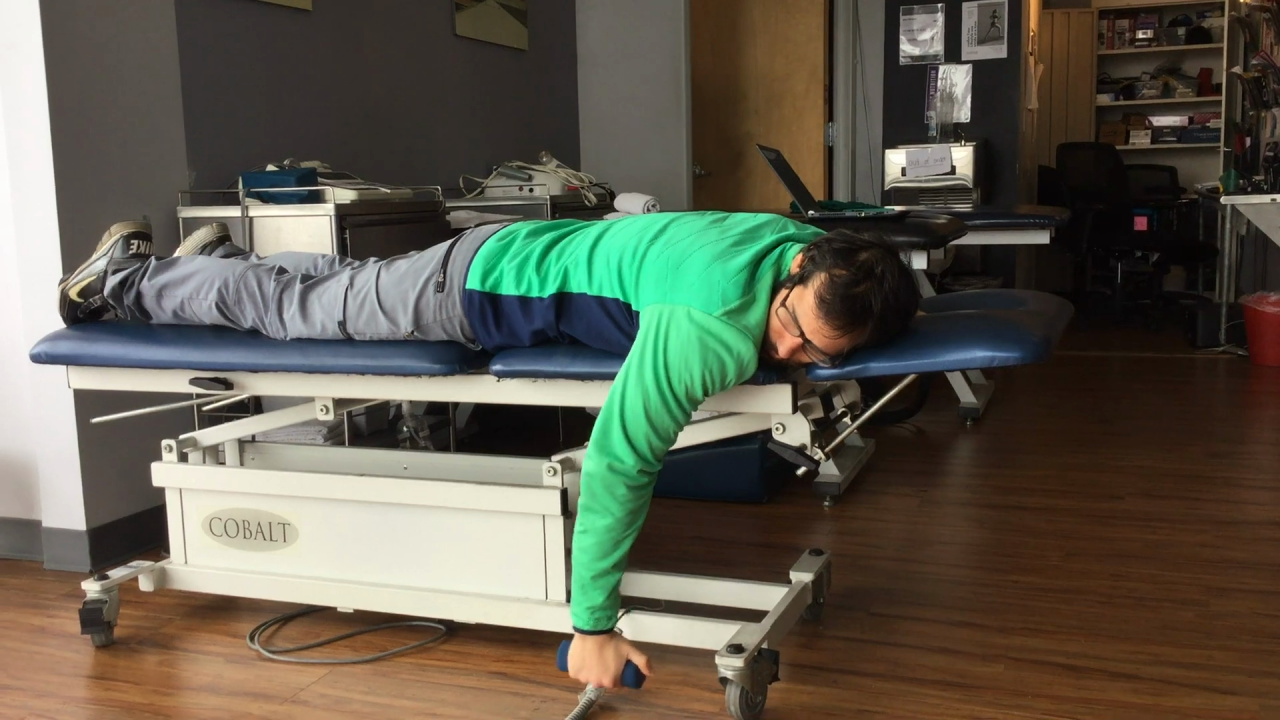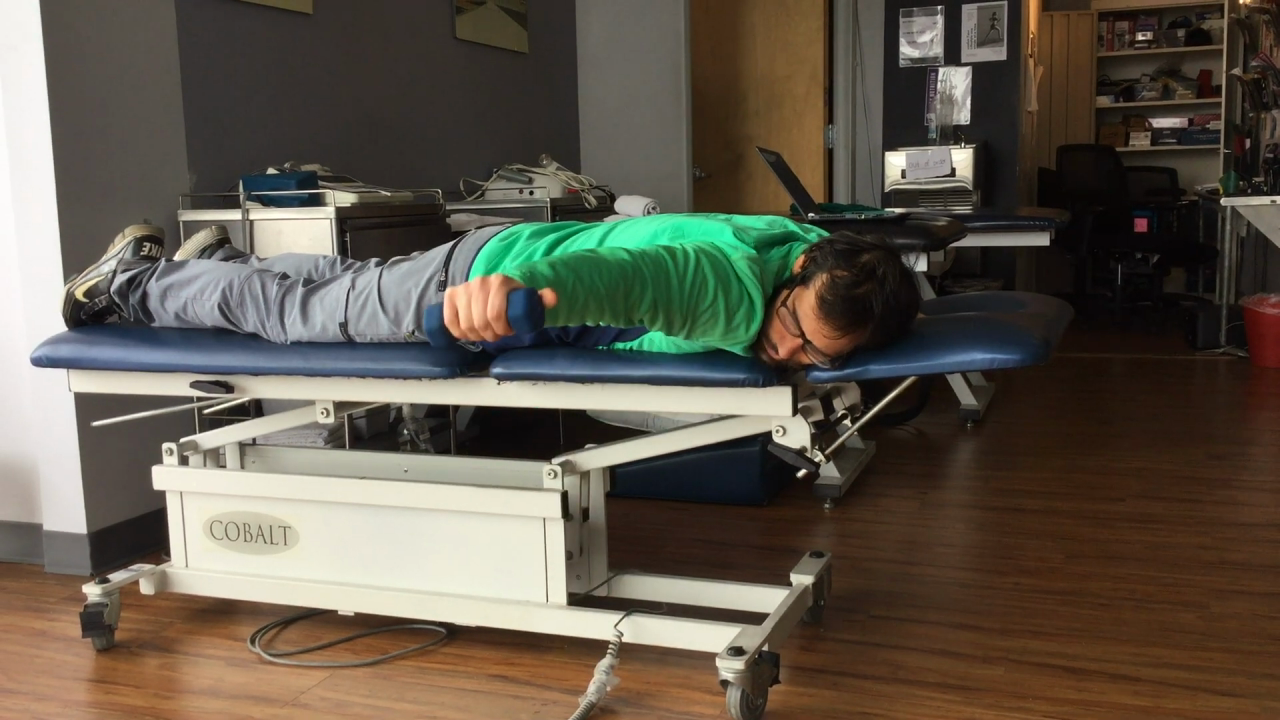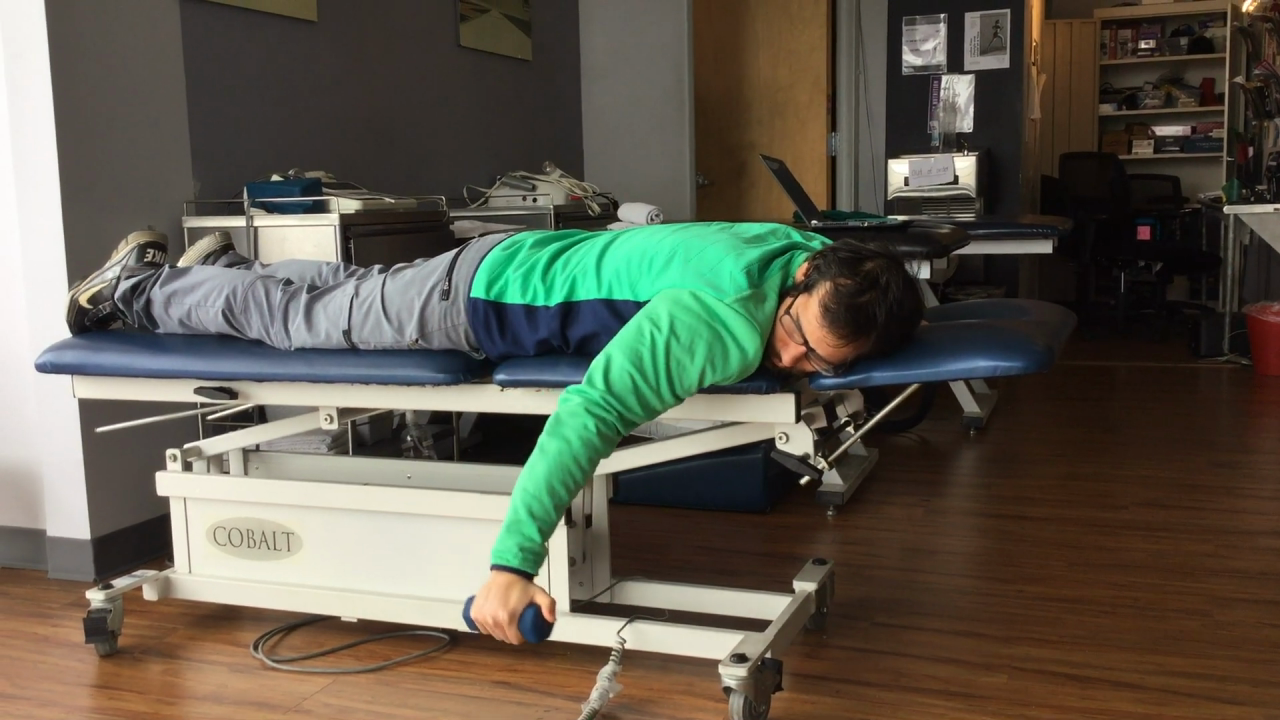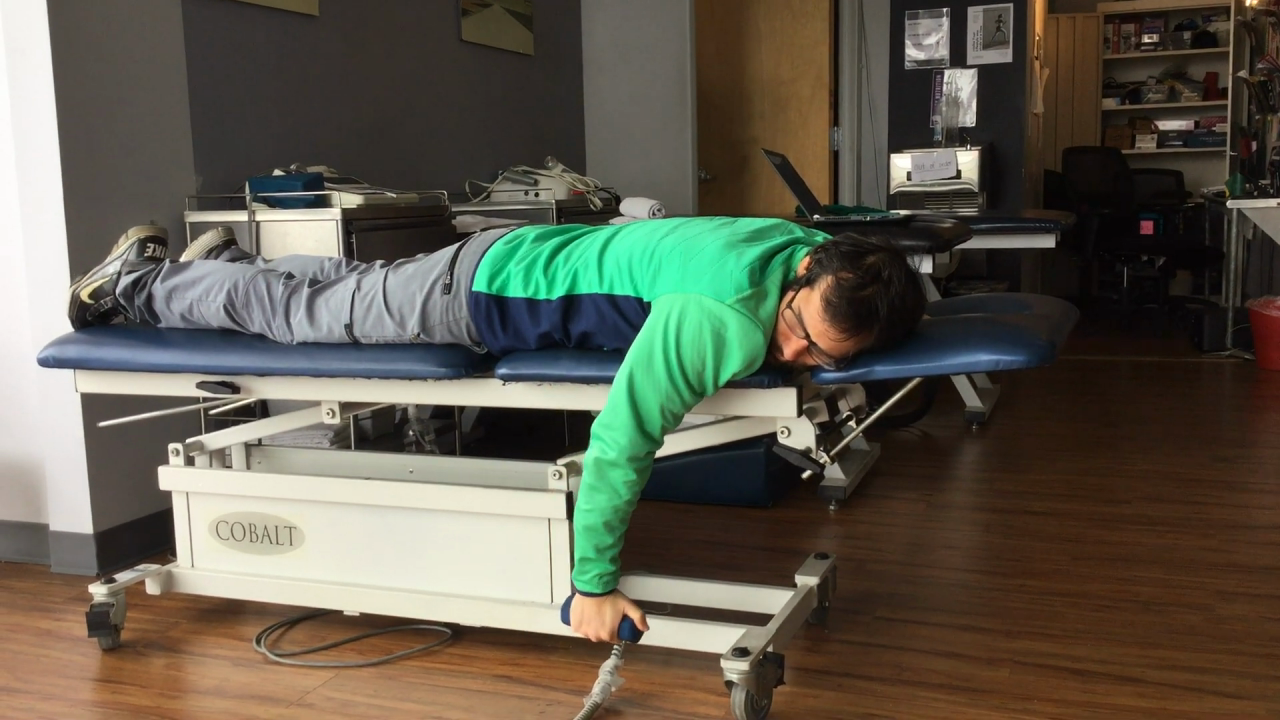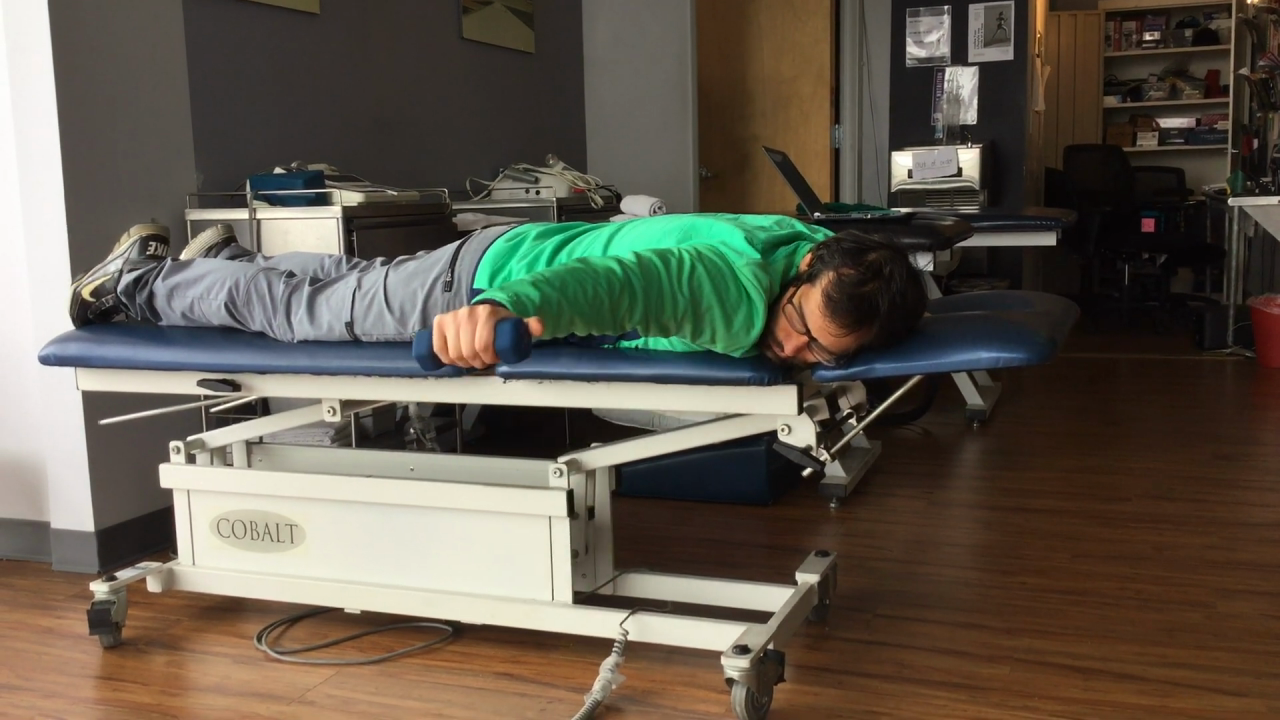
dt=1s
person 1, frame 1
left shoulder: (819, 246)
right shoulder: (713, 321)
right elbow: (616, 459)
left wrist: (829, 354)
right wrist: (591, 625)
left hip: (533, 252)
right hip: (490, 289)
left knee: (340, 285)
right knee: (287, 307)
left ankle: (222, 254)
right ankle: (126, 278)
person 1, frame 2
left shoulder: (810, 241)
right shoulder: (732, 284)
right elbow: (610, 276)
right wrist: (511, 289)
left hip: (525, 252)
right hip: (496, 273)
left knee: (342, 287)
right knee: (287, 313)
left ankle: (222, 257)
right ankle: (136, 283)
person 1, frame 3
left shoulder: (813, 248)
right shoulder: (721, 319)
right elbow: (587, 413)
left wrist: (836, 355)
right wrist: (511, 562)
left hip: (530, 259)
right hip: (490, 300)
left knee: (348, 287)
right knee: (293, 317)
left ankle: (223, 262)
right ankle: (137, 287)
person 1, frame 4
left shoulder: (817, 246)
right shoulder: (724, 318)
right elbow: (619, 439)
left wrist: (837, 351)
right wrist: (593, 584)
left hip: (533, 252)
right hip: (490, 295)
left knee: (353, 281)
right knee: (294, 313)
left ankle: (227, 258)
right ankle: (139, 283)
person 1, frame 5
left shoulder: (811, 240)
right shoulder: (733, 293)
right elbow: (607, 282)
left wrist: (827, 353)
right wrist: (495, 310)
left hip: (528, 250)
right hip: (499, 278)
left knee: (351, 284)
right knee: (293, 311)
left ankle: (227, 257)
right ankle: (144, 283)
